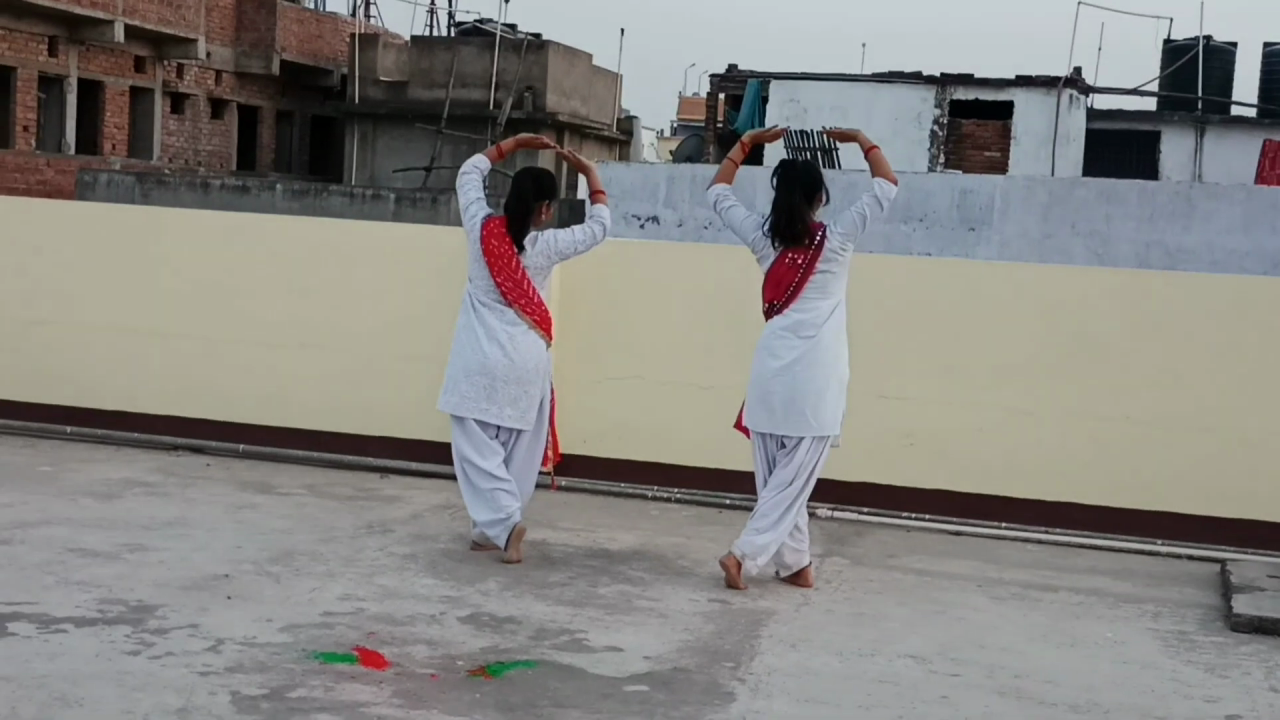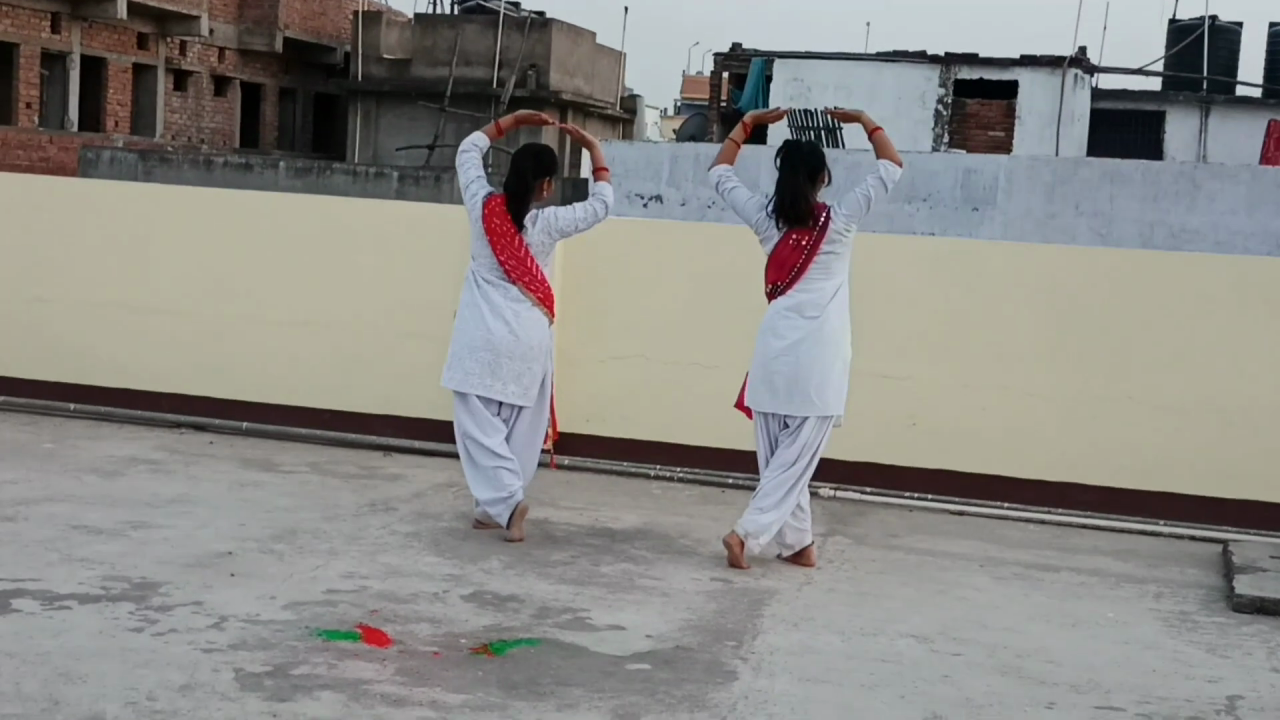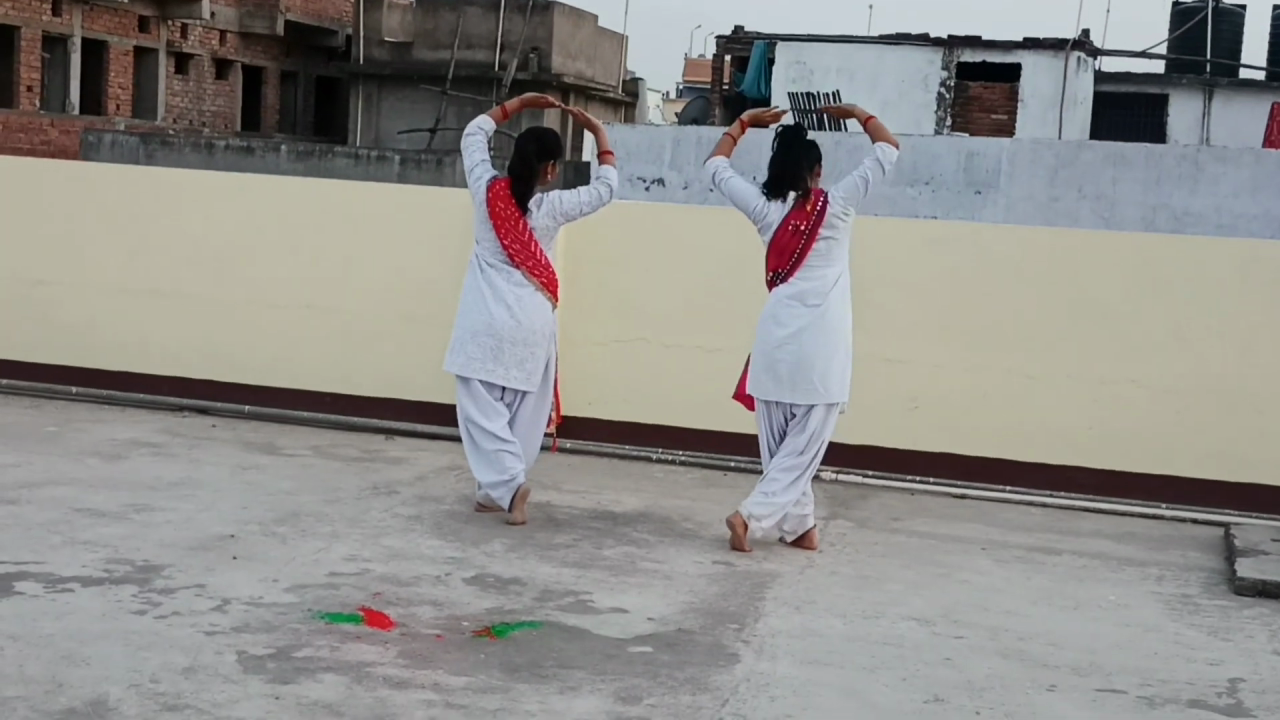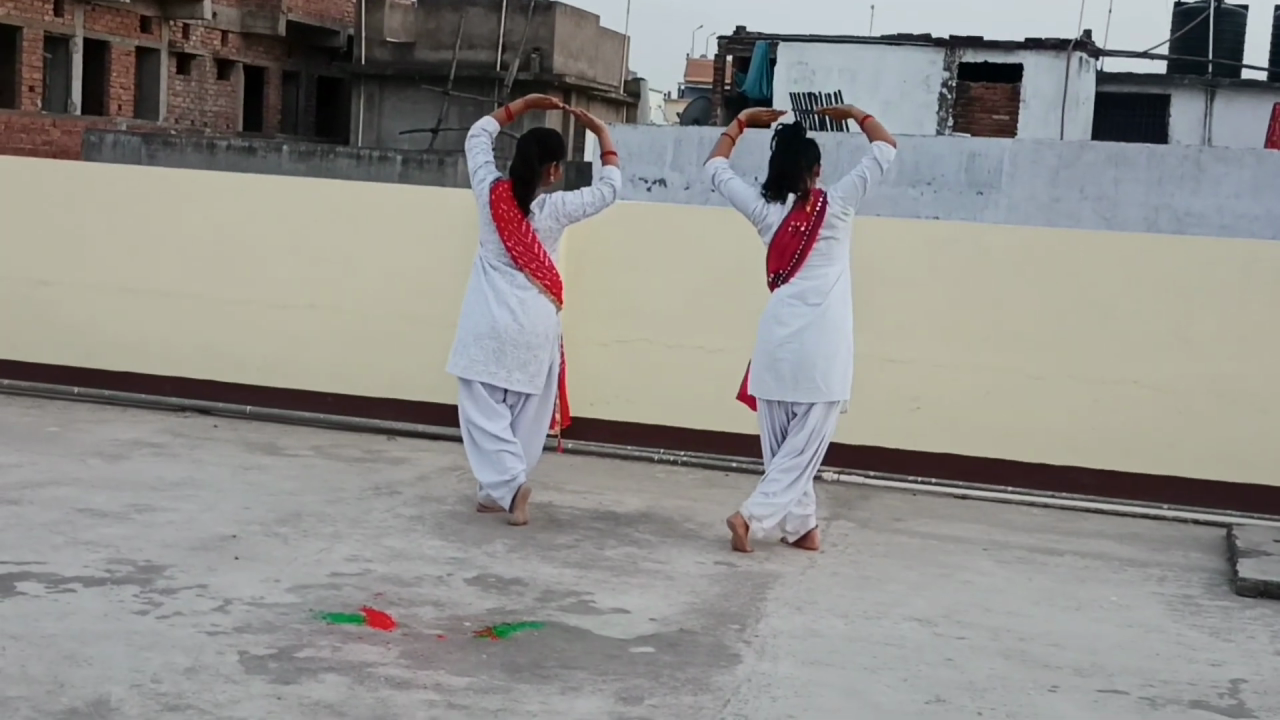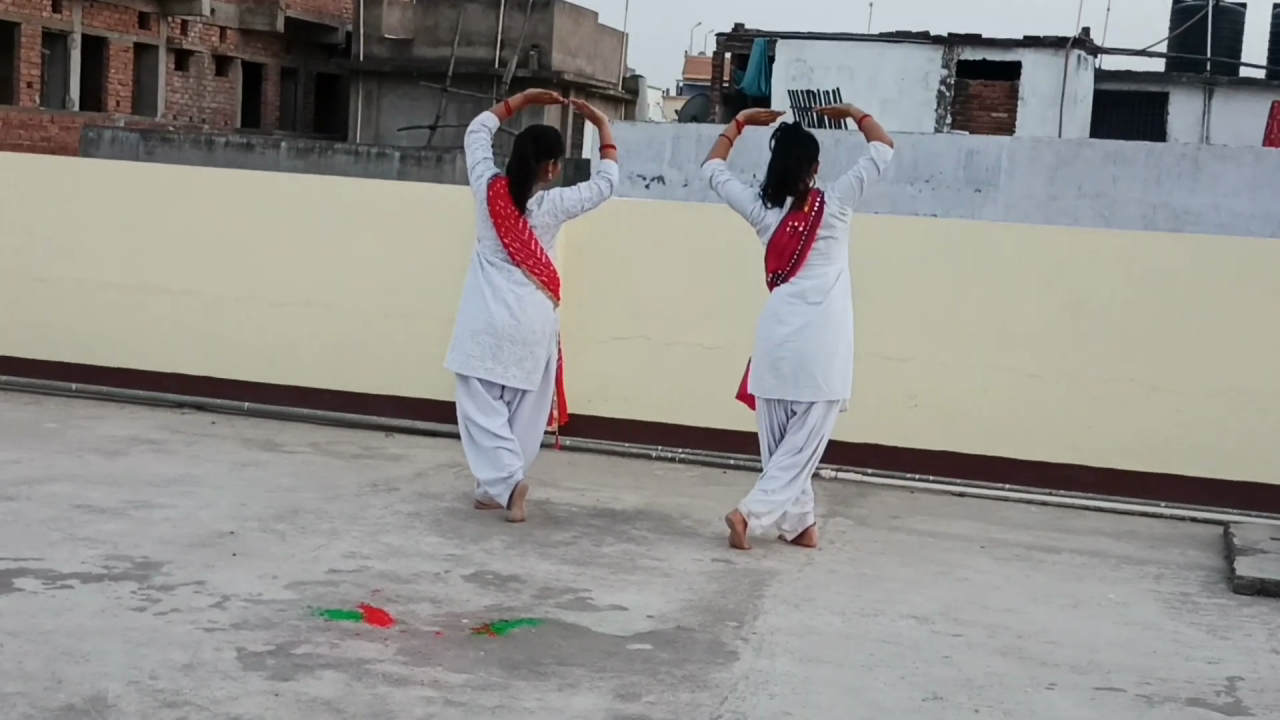
dt=0.7s
person 1, frame 1
left shoulder: (763, 238)
right shoulder: (837, 240)
left elbow: (718, 192)
right elbow: (887, 186)
left wrist: (747, 142)
right wrist: (862, 140)
left hip: (773, 369)
right hip: (816, 375)
left knee: (776, 476)
right knee: (795, 477)
left ankle: (794, 563)
right ankle: (746, 554)
person 1, frame 2
left shoulder: (766, 219)
right shoulder: (840, 221)
left elbow: (719, 173)
right elbow: (891, 168)
left wrist: (747, 123)
right wrist: (865, 121)
left hip: (775, 351)
right hip: (819, 357)
left knee: (778, 457)
right knee: (796, 458)
left ankle: (797, 542)
right ankle: (748, 533)
person 1, frame 3
left shoulder: (765, 208)
right shoulder: (838, 205)
left elbow: (716, 165)
right elbow: (888, 150)
left wrist: (745, 121)
right wrist: (857, 113)
left hip: (777, 338)
right hip: (821, 344)
left knee: (779, 443)
right knee: (805, 444)
left ankle: (798, 525)
right ankle: (752, 515)
person 1, frame 4
left shoulder: (764, 209)
right shoulder: (837, 205)
left elbow: (716, 166)
right elbow: (886, 148)
left wrist: (742, 121)
right wrist: (854, 113)
left hip: (778, 338)
right hip: (823, 343)
left knee: (782, 443)
right knee: (805, 444)
left ankle: (800, 526)
right ankle: (752, 516)
person 1, frame 5
left shoulder: (762, 209)
right shoulder: (835, 205)
left elbow: (713, 168)
right elbow: (883, 148)
left wrist: (739, 122)
right wrist: (853, 113)
left hip: (778, 336)
right hip: (823, 342)
left knee: (780, 441)
right knee: (805, 441)
left ankle: (798, 523)
right ankle: (751, 513)
person 2, frame 1
left shoulder: (482, 230)
right shoulder: (546, 246)
left elbow: (469, 172)
right elbow: (599, 226)
left wrist: (515, 143)
right wrist: (589, 172)
left hip: (480, 360)
right hip: (526, 362)
left knee: (477, 446)
right knee: (518, 452)
left ankle: (503, 523)
right ankle: (490, 529)
person 2, frame 2
left shoulder: (483, 207)
right shoulder: (548, 224)
left elbow: (468, 150)
right elbow: (601, 204)
left wrist: (513, 120)
right wrist: (593, 148)
left hip: (482, 336)
right hip: (529, 339)
left knee: (479, 423)
right knee: (520, 429)
left ankle: (505, 501)
right ankle: (494, 507)
person 2, frame 3
left shoulder: (487, 191)
right shoulder: (552, 207)
left elbow: (474, 133)
right elbow: (605, 187)
left wrist: (519, 103)
right wrist: (598, 132)
left hip: (486, 321)
right hip: (531, 324)
left knee: (482, 407)
right knee: (523, 413)
left ankle: (506, 484)
right ankle: (497, 490)
person 2, frame 4
left shoulder: (490, 192)
right shoulder: (557, 209)
left elbow: (478, 135)
right elbow: (609, 187)
left wrist: (524, 105)
right wrist: (601, 132)
left hip: (489, 322)
right hip: (535, 325)
left knee: (484, 409)
right knee: (526, 415)
left ankle: (507, 484)
right ankle: (499, 489)
person 2, frame 5
left shoulder: (488, 188)
right shoulder: (553, 205)
left elbow: (477, 130)
right elbow: (605, 182)
left wrist: (522, 99)
right wrist: (603, 126)
left hip: (486, 319)
right hip: (532, 322)
left knee: (481, 405)
right knee: (524, 411)
left ankle: (504, 481)
right ankle: (498, 485)
